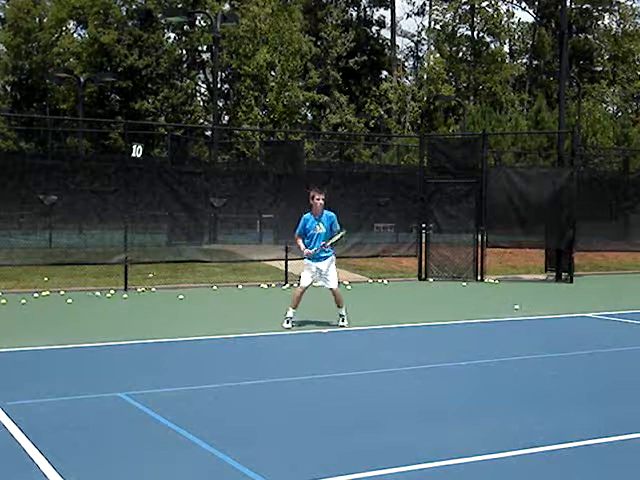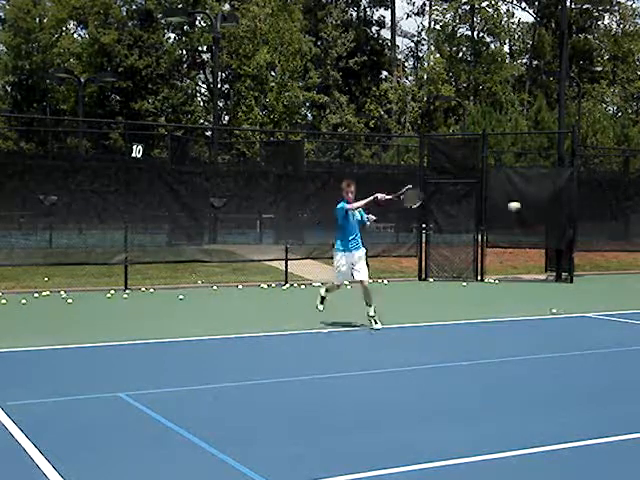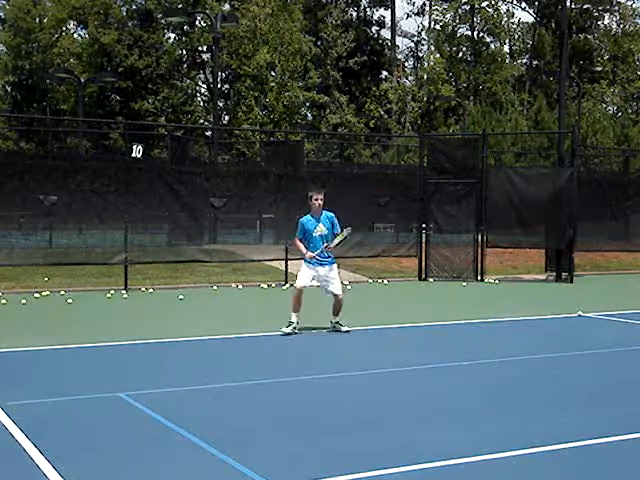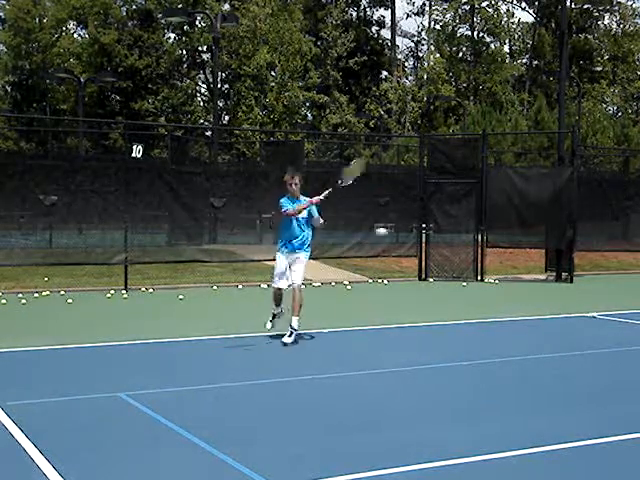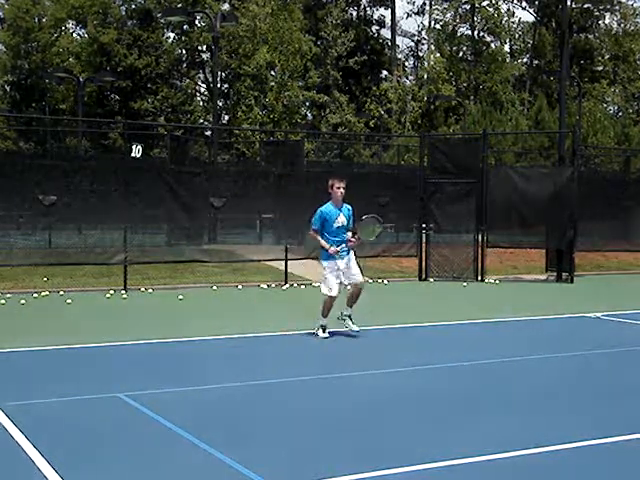
dt=1s
person 1, frame 1
left shoulder: (330, 216)
right shoulder: (306, 218)
left elbow: (336, 235)
right elbow: (298, 237)
left wrist: (328, 244)
right wrist: (303, 249)
left hip: (328, 259)
right hip: (310, 260)
left knee: (334, 288)
right knee: (302, 286)
left ankle: (342, 315)
right ankle: (289, 316)
person 1, frame 2
left shoulder: (358, 208)
right shoulder: (341, 207)
left elbow: (366, 224)
right elbow: (353, 207)
left wrist: (370, 219)
right wrist: (374, 197)
left hip: (358, 251)
right hip: (342, 252)
left knee: (364, 282)
right knee: (337, 284)
left ankle: (372, 315)
right ankle: (324, 292)
person 1, frame 3
left shoulder: (330, 217)
right shoulder: (304, 221)
left elbow: (338, 236)
right elbow: (297, 240)
right wrist: (305, 253)
left hip: (328, 264)
right hip: (310, 263)
left knee: (339, 297)
right knee: (299, 287)
left ankle: (335, 322)
right ankle: (293, 322)
person 1, frame 4
left shoulder: (308, 203)
right shoulder: (284, 202)
left elbow: (316, 224)
right elbow: (292, 212)
left wrist: (319, 221)
right wrist: (308, 203)
left hip: (301, 252)
right hip: (284, 251)
left knee: (296, 286)
right knee: (277, 288)
left ankle: (294, 327)
right ankle: (276, 311)
person 1, frame 5
left shoulder: (348, 209)
right shoulder: (323, 211)
right elbow: (313, 232)
left wrist: (351, 239)
right wrist: (327, 247)
left hip: (346, 255)
right hip: (330, 258)
left knee: (359, 284)
right knee: (332, 295)
left ankle: (346, 314)
right ankle: (322, 325)
